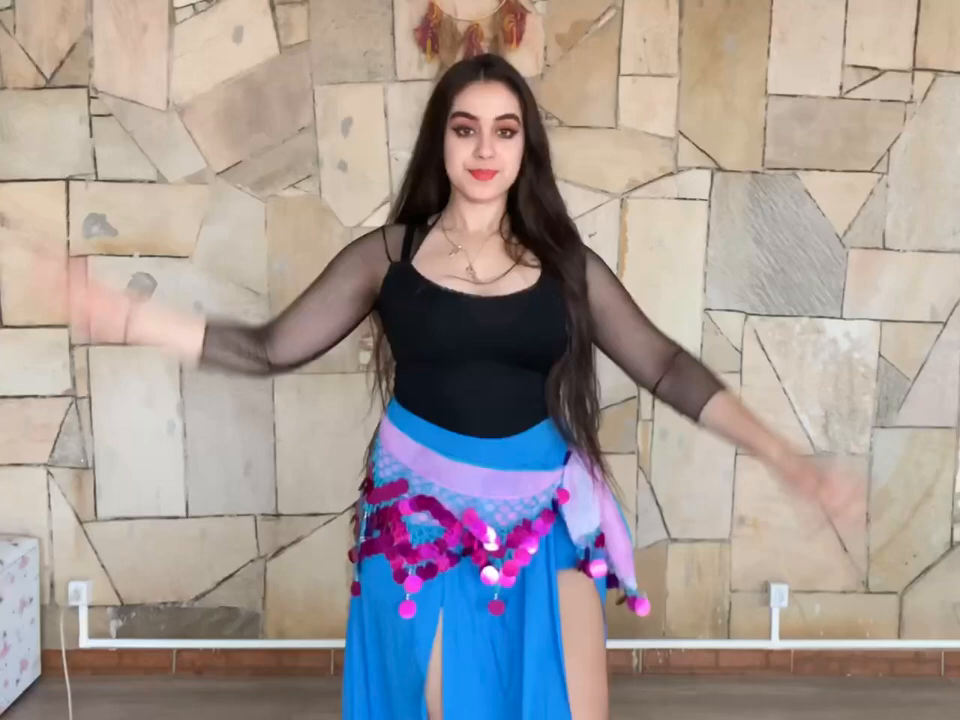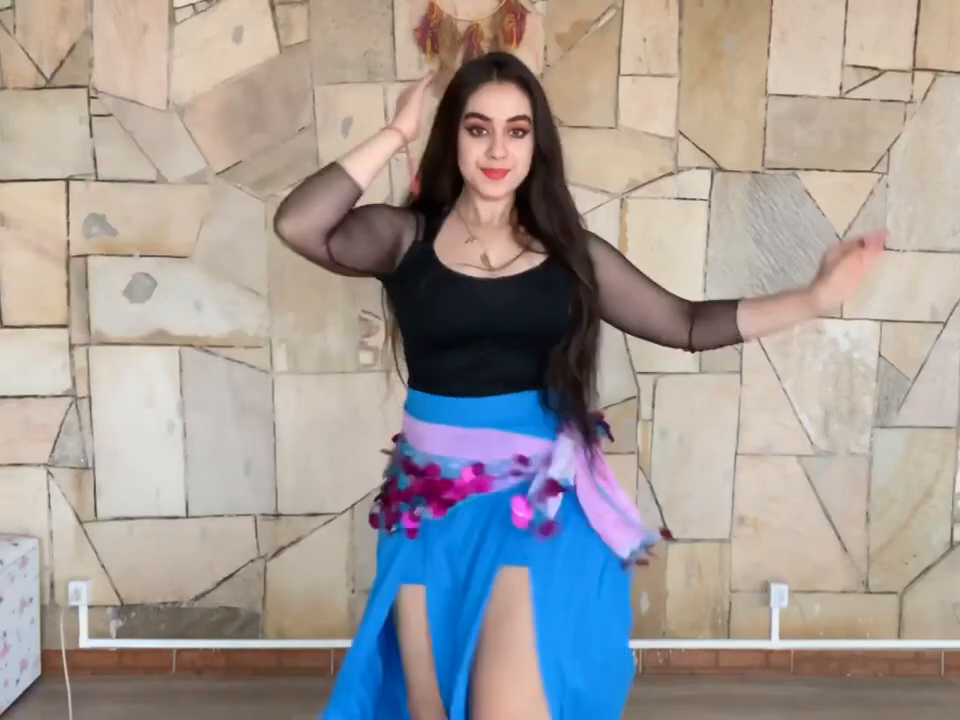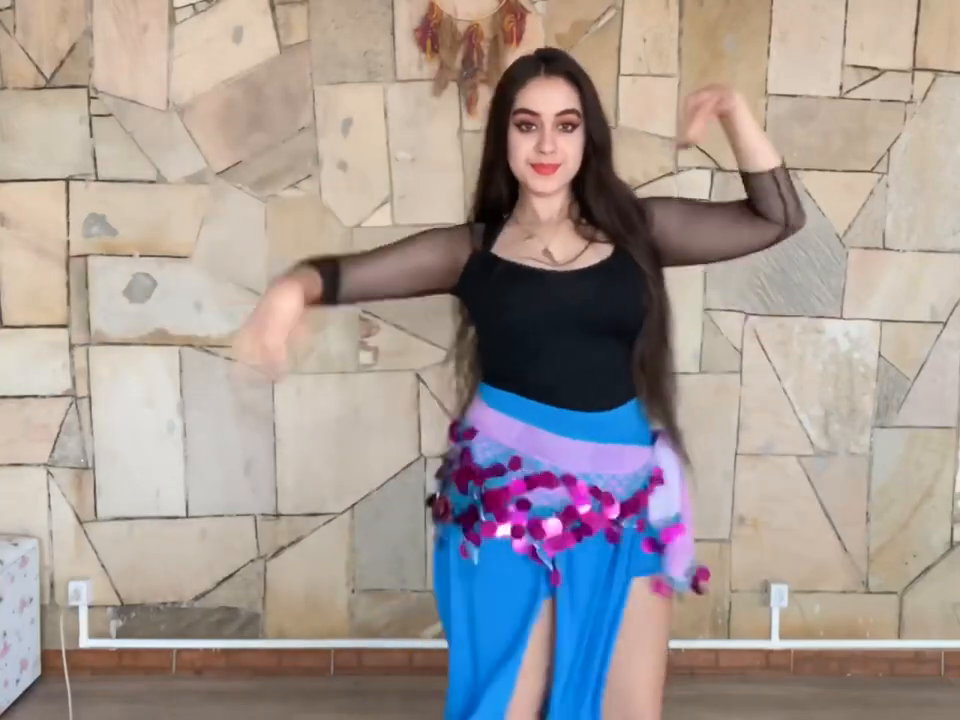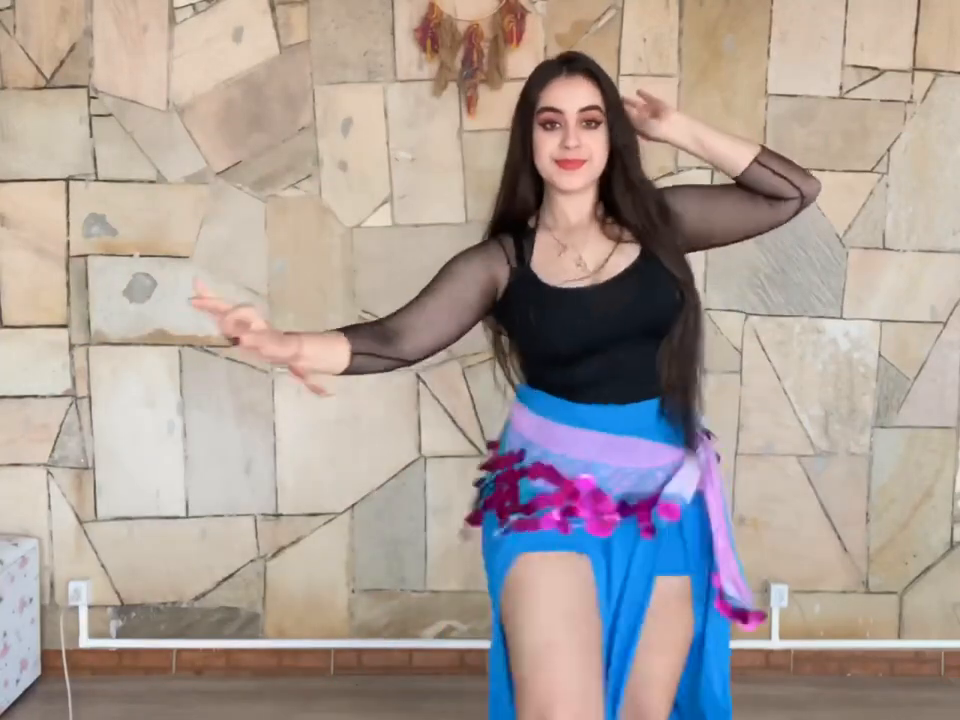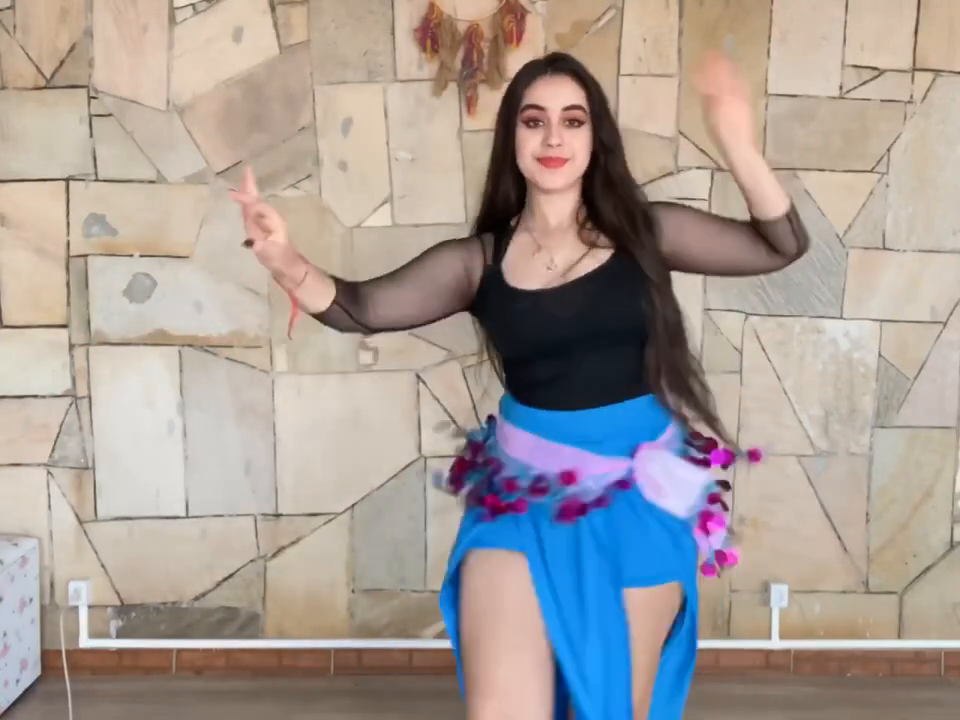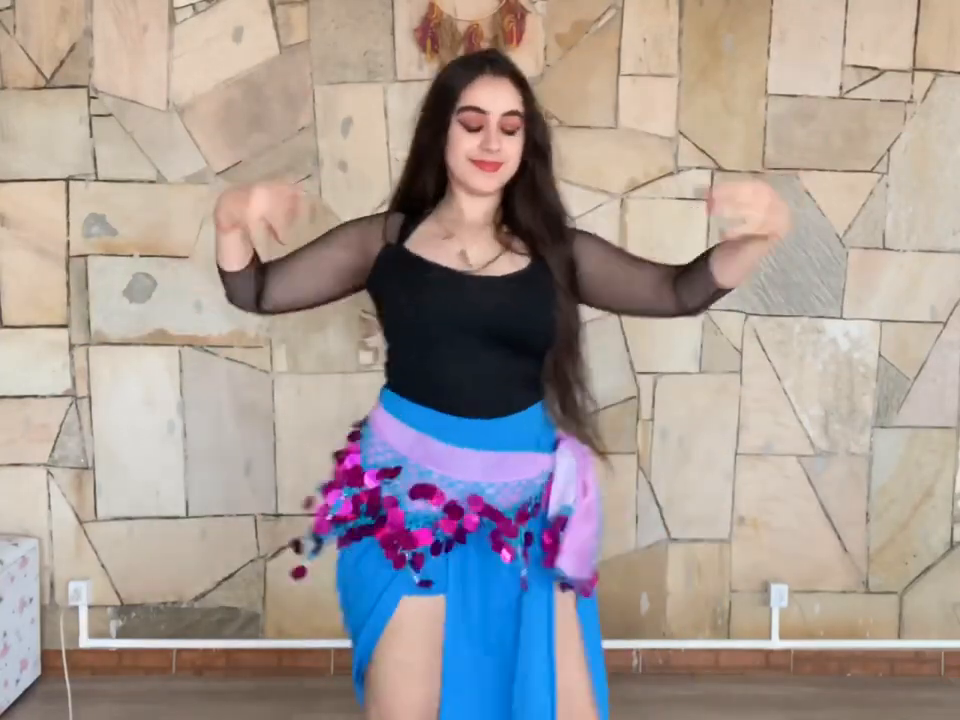
dt=0.4s
person 1, frame 1
left shoulder: (565, 262)
right shoulder: (393, 253)
left elbow: (661, 362)
right elbow: (272, 348)
left wrist: (777, 452)
right wrist: (135, 324)
left hip: (544, 519)
right hip: (426, 520)
person 1, frame 2
left shoulder: (569, 250)
right shoulder: (407, 237)
left elbow: (691, 324)
right elbow: (299, 227)
left wrist: (810, 300)
right wrist: (396, 132)
left hip: (545, 498)
right hip: (433, 501)
person 1, frame 3
left shoulder: (635, 229)
right shoulder: (470, 250)
left elbow: (774, 219)
right elbow: (342, 277)
left wrist: (737, 121)
right wrist: (291, 291)
left hip: (627, 502)
right hip: (510, 502)
person 1, frame 4
left shoulder: (656, 223)
right shoulder: (502, 261)
left elbow: (797, 191)
right elbow: (397, 339)
left wrist: (681, 130)
right wrist: (284, 346)
left hip: (665, 500)
right hip: (552, 499)
person 1, frame 5
left shoulder: (643, 231)
right shoulder: (477, 257)
left elbow: (781, 246)
right elbow: (362, 306)
left wrist: (735, 142)
right wrist: (289, 265)
left hip: (639, 501)
right hip: (521, 495)
person 1, frame 6
left shoulder: (555, 249)
right shoulder: (388, 241)
left elbow: (679, 293)
right elbow: (256, 291)
left wrist: (745, 240)
right wrist: (237, 226)
left hip: (520, 511)
right hip: (403, 503)
